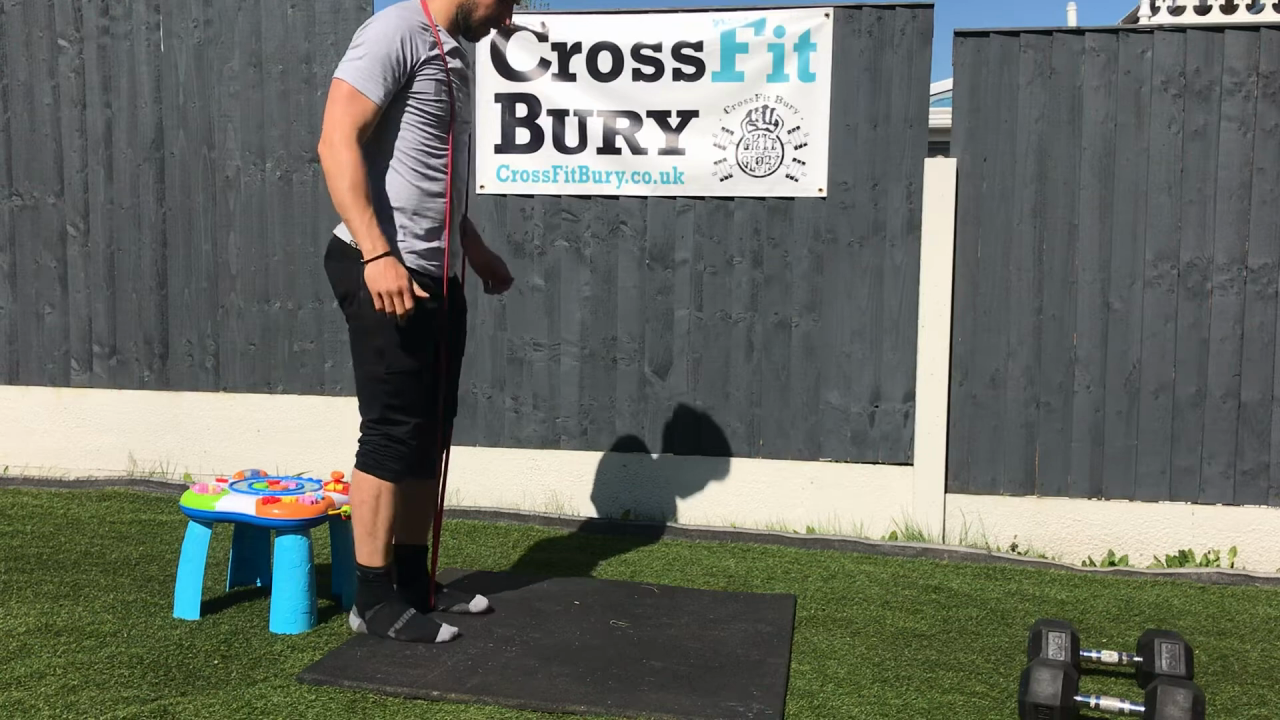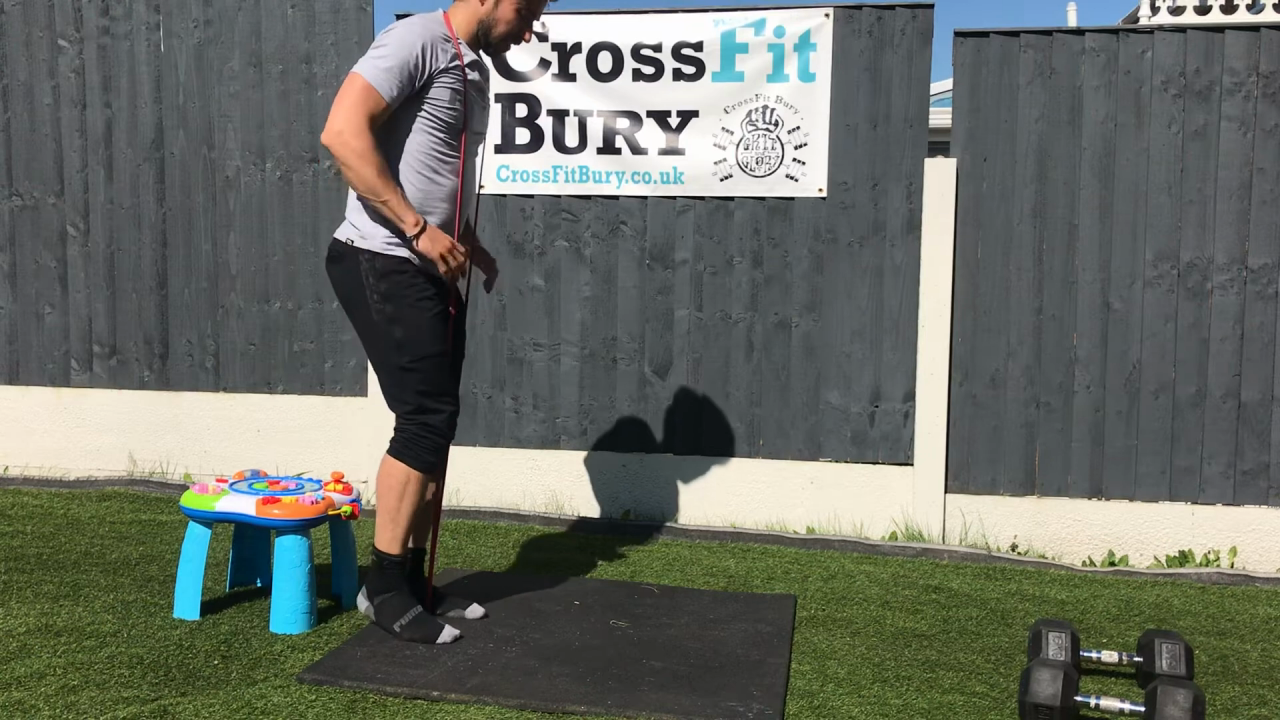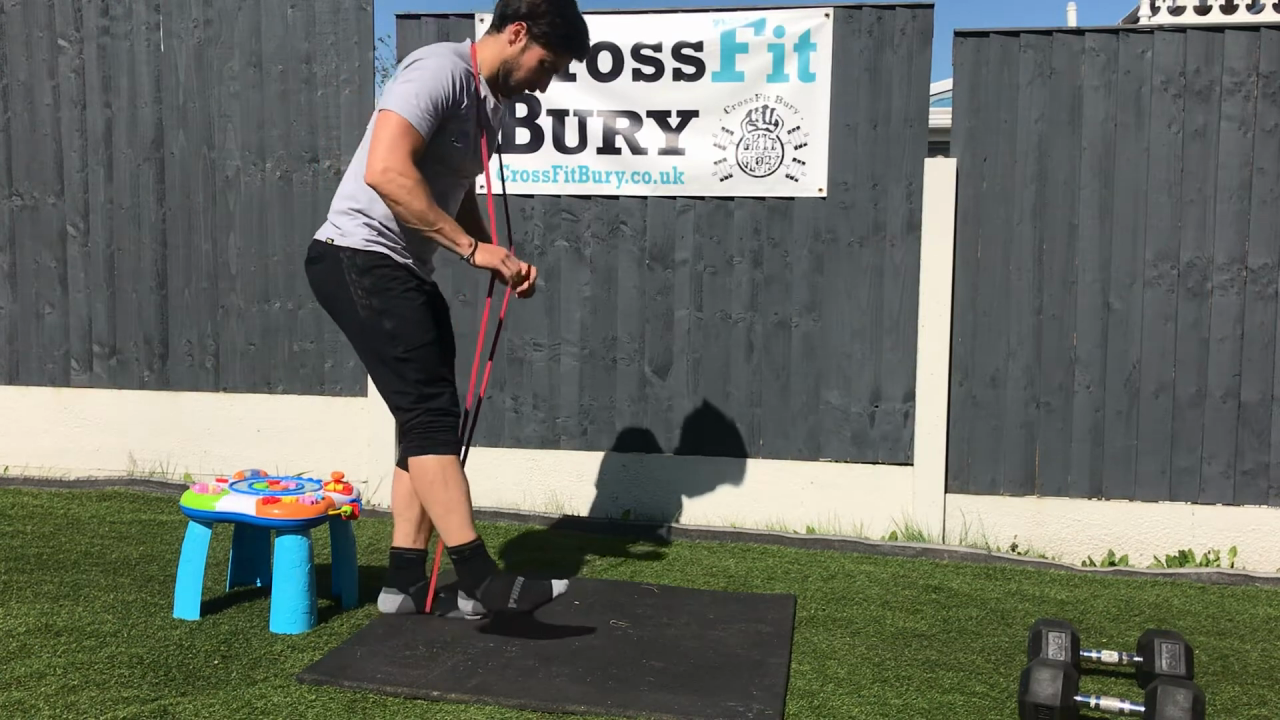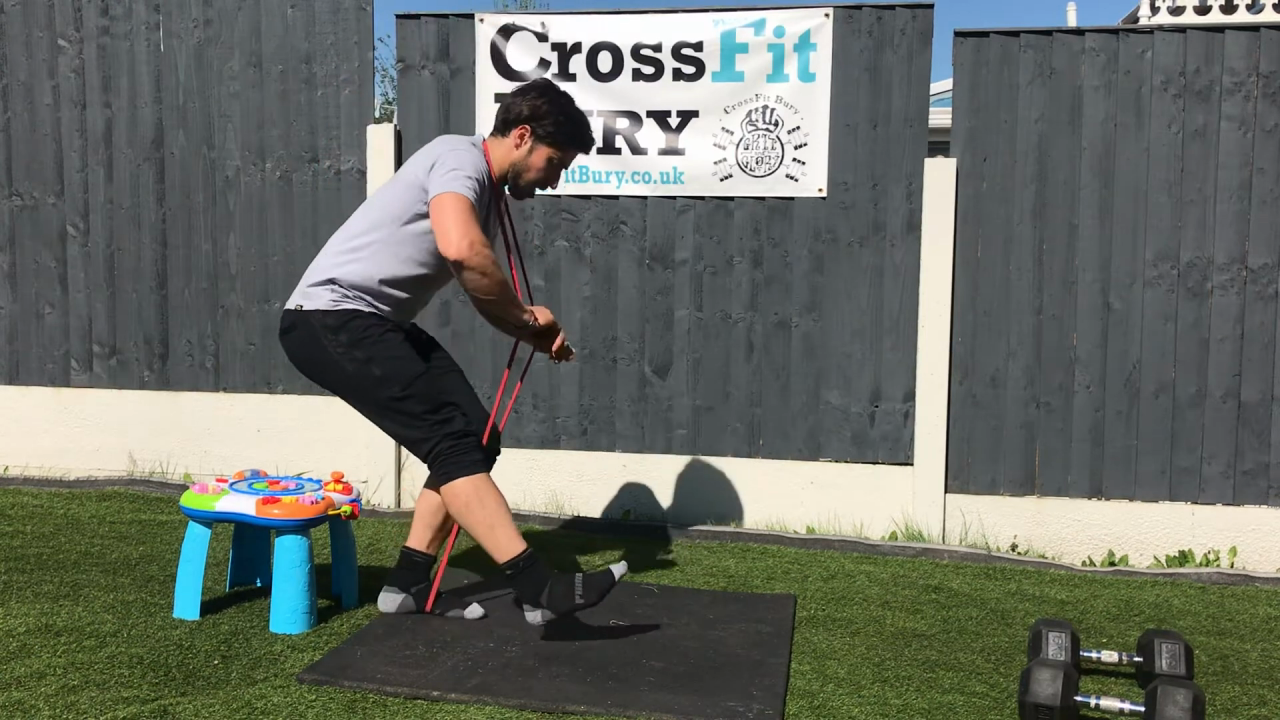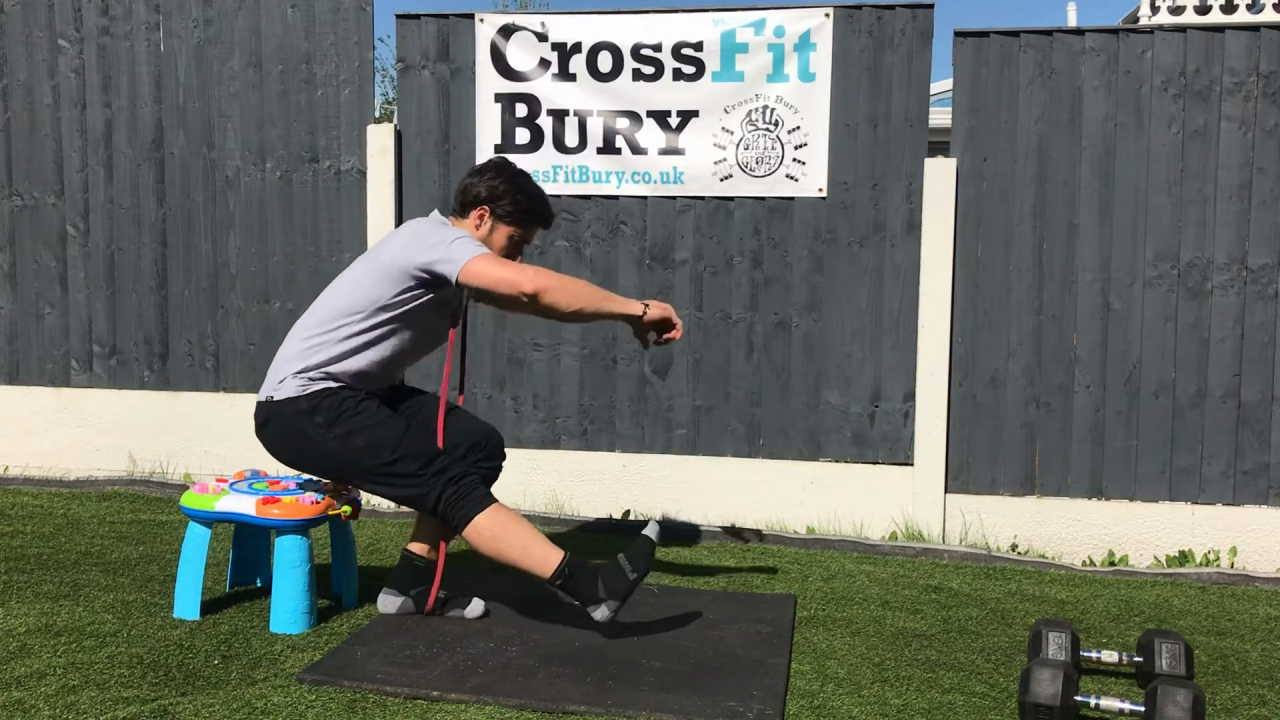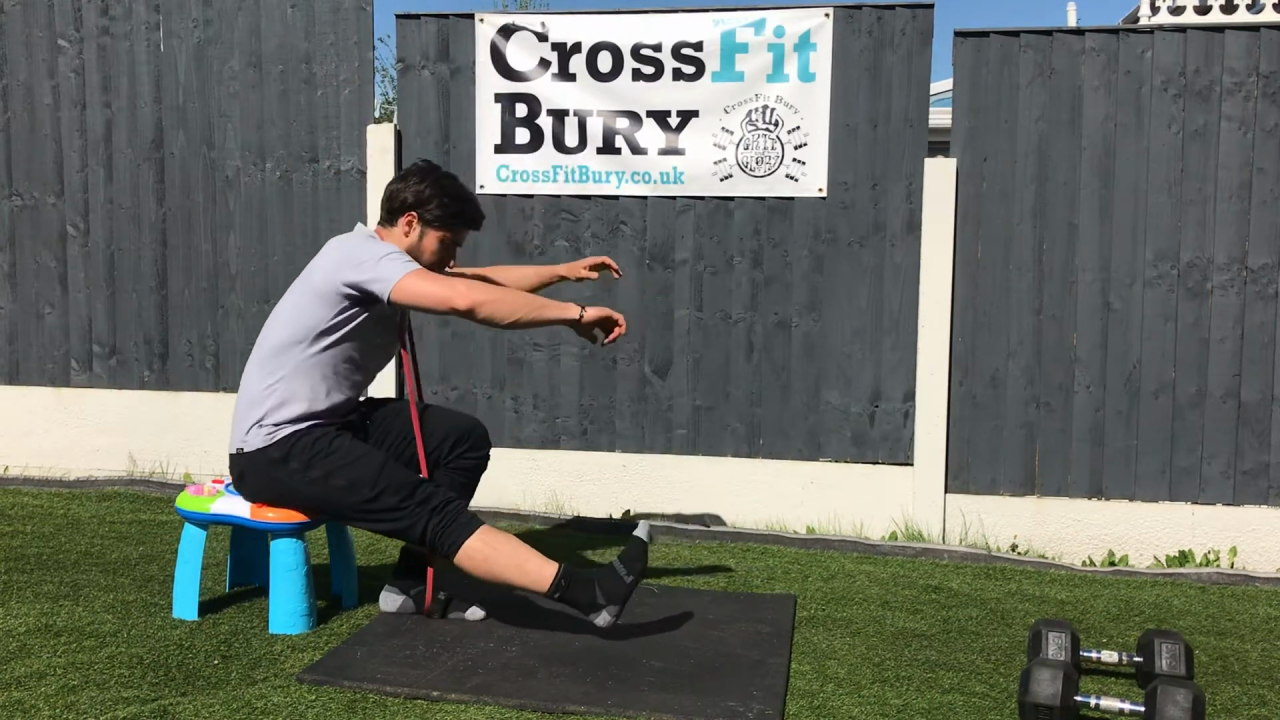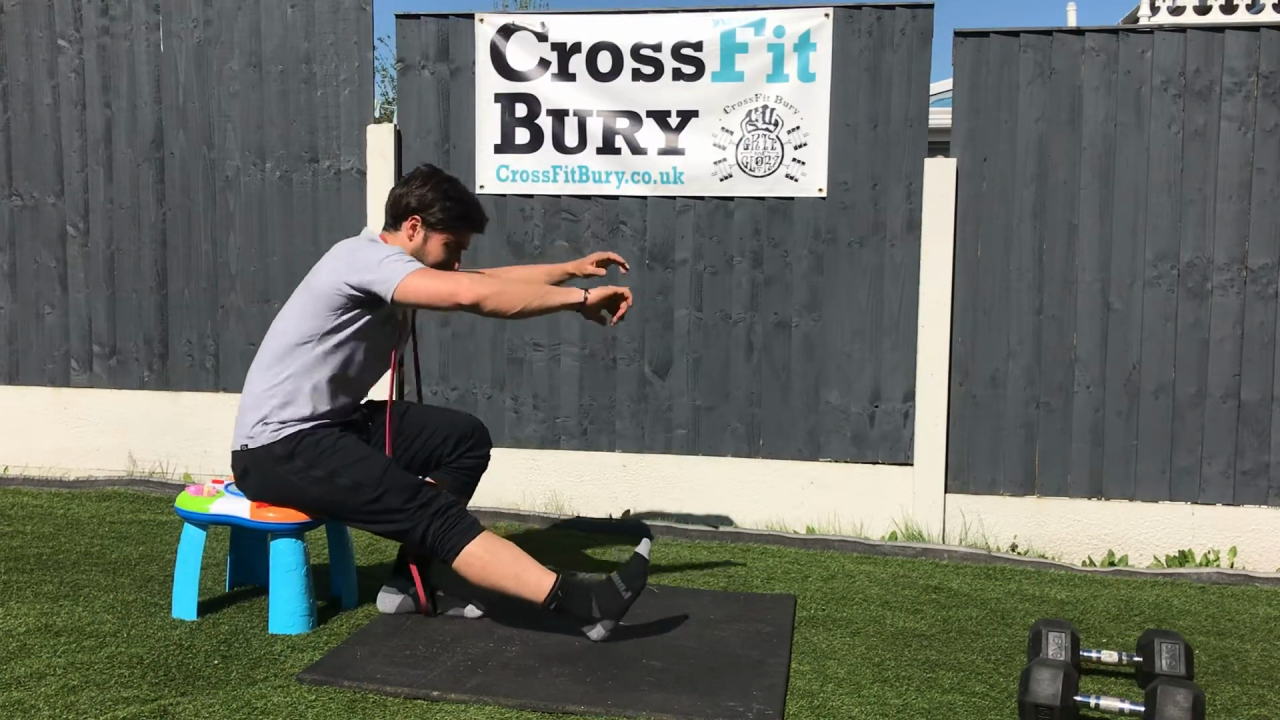
dt=0.7s
person 1, frame 1
left shoulder: (454, 53)
right elbow: (337, 141)
left wrist: (475, 248)
right wrist: (376, 253)
left hip: (435, 274)
right hip: (385, 273)
left knee: (430, 429)
right knee: (392, 429)
left ankle: (412, 578)
right ankle: (374, 598)
person 1, frame 2
left shoulder: (473, 69)
right elbow: (342, 132)
left wrist: (471, 245)
right wrist: (418, 230)
left hip: (430, 269)
right hip: (383, 262)
left knee: (436, 422)
right knee: (426, 417)
left ankle: (409, 580)
right ankle: (383, 584)
person 1, frame 3
left shoulder: (488, 103)
right shoulder: (441, 68)
right elbow: (384, 171)
left wrist: (501, 259)
right wrist: (474, 249)
left hip: (403, 270)
right hip: (358, 259)
left knee: (432, 419)
right knee: (430, 413)
left ankle: (406, 579)
right ankle: (479, 579)
person 1, frame 4
left shoulder: (487, 192)
right shoulder: (460, 159)
left elbow: (482, 288)
right elbow: (460, 251)
left wrist: (533, 332)
right wrist: (525, 315)
left hip: (379, 321)
right hip: (330, 319)
left knee: (475, 438)
right knee: (452, 441)
left ankle: (409, 582)
right ankle: (537, 585)
person 1, frame 5
left shoulder: (448, 263)
right shoulder: (432, 238)
left elbow: (525, 297)
right elbow: (529, 287)
left wrist: (629, 310)
right wrist: (635, 310)
left hip: (347, 395)
right hip: (298, 409)
left knee: (479, 447)
right knee: (446, 480)
left ankle: (410, 585)
right ankle: (588, 583)
person 1, frame 6
left shoulder: (383, 262)
right shoulder: (360, 254)
left elbow: (480, 282)
right elbow: (466, 301)
left wrist: (562, 271)
right wrist: (576, 314)
left hip: (327, 422)
right hip: (273, 451)
left knee: (464, 439)
right knee: (429, 506)
left ankle: (409, 586)
right ankle: (581, 590)
person 1, frame 7
left shoulder: (388, 268)
right shoulder: (365, 259)
left elbow: (483, 281)
right elbow: (472, 296)
left wrist: (570, 269)
right wrist: (580, 297)
left hip: (326, 425)
right hip: (274, 449)
left knee: (464, 438)
right knee: (429, 509)
left ankle: (406, 583)
right ankle: (580, 602)
